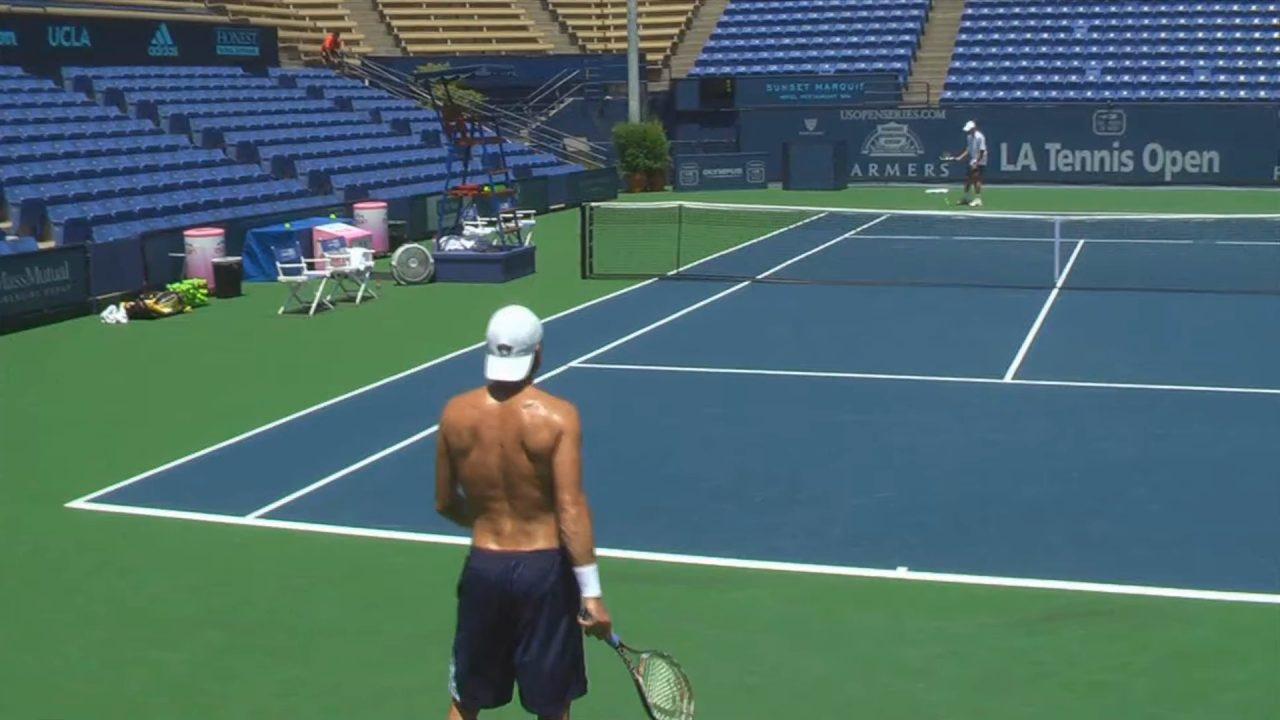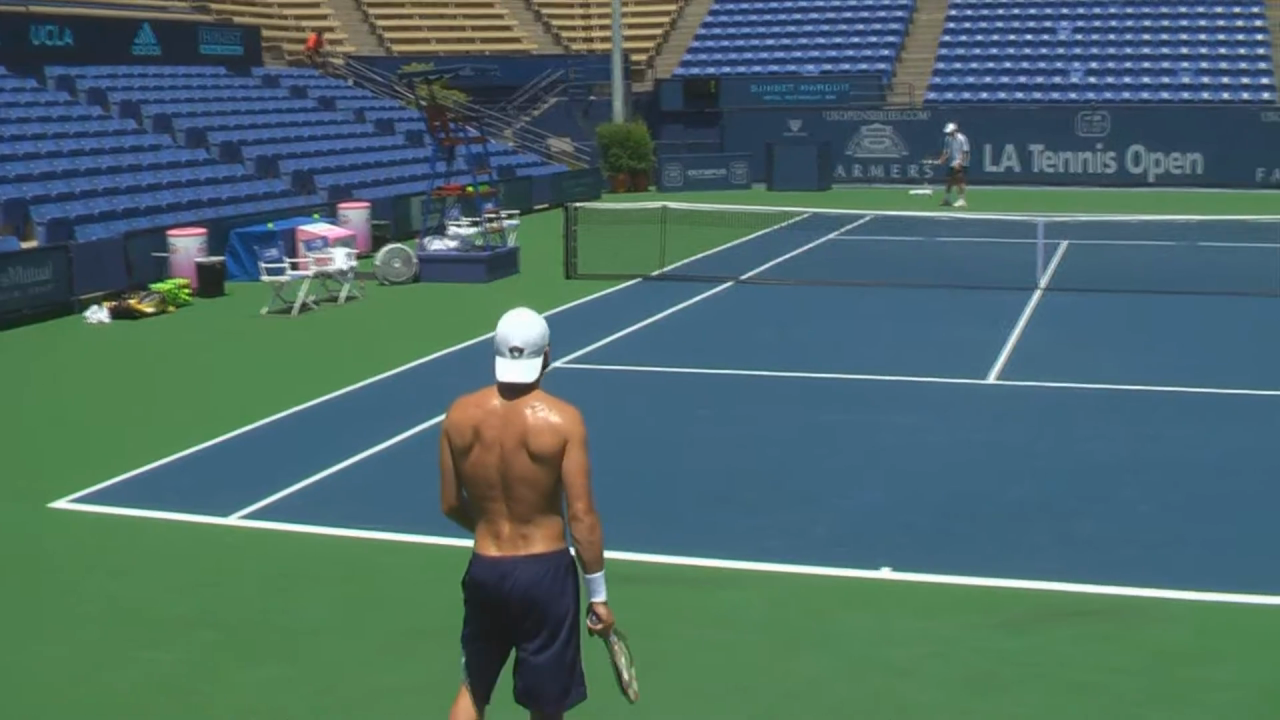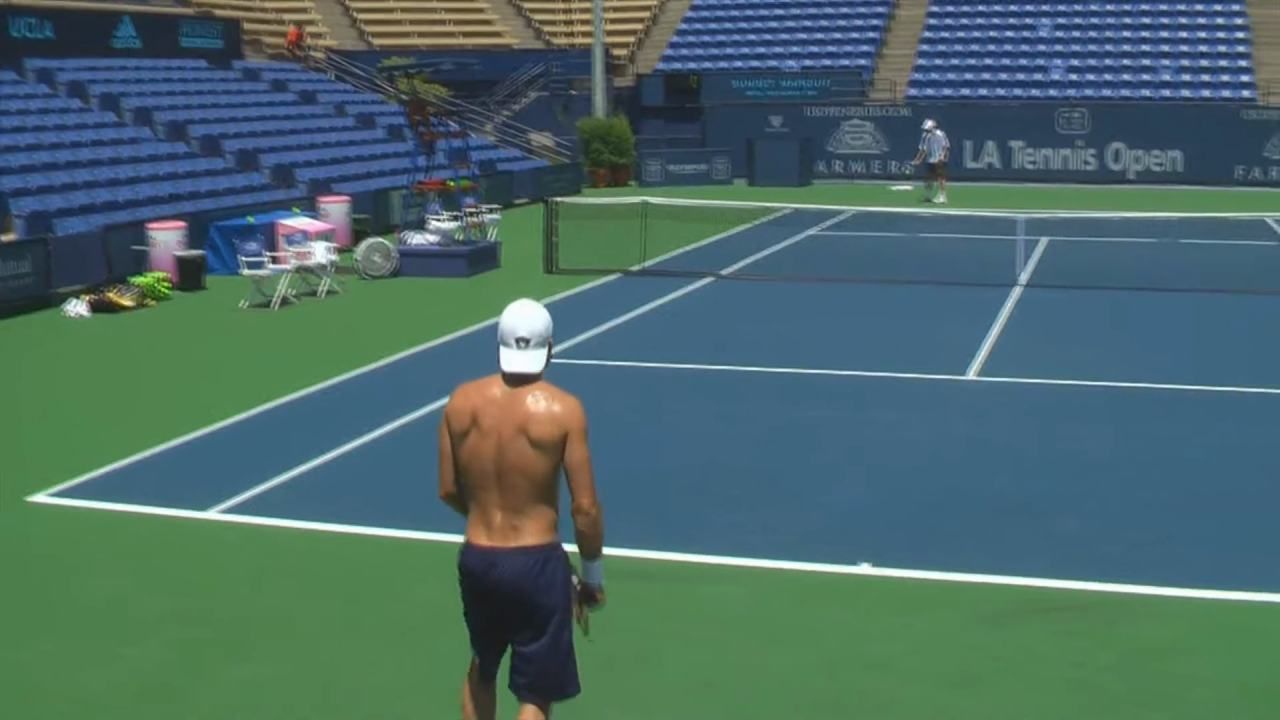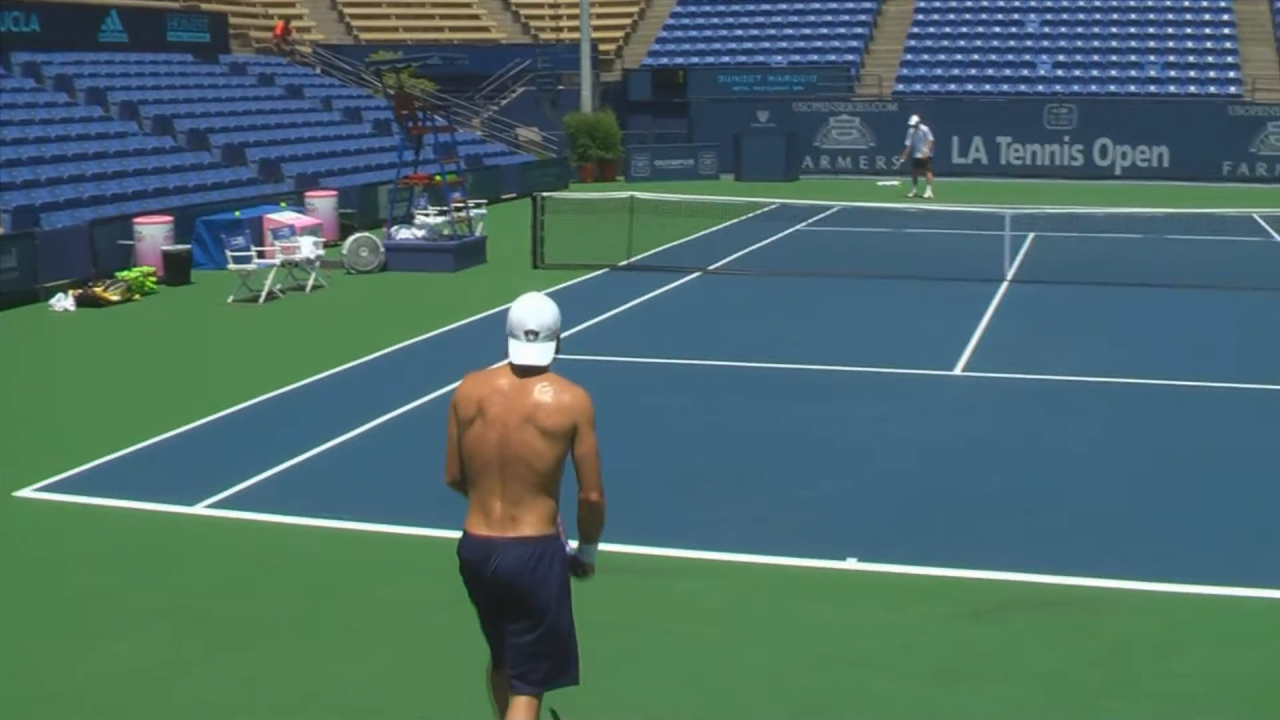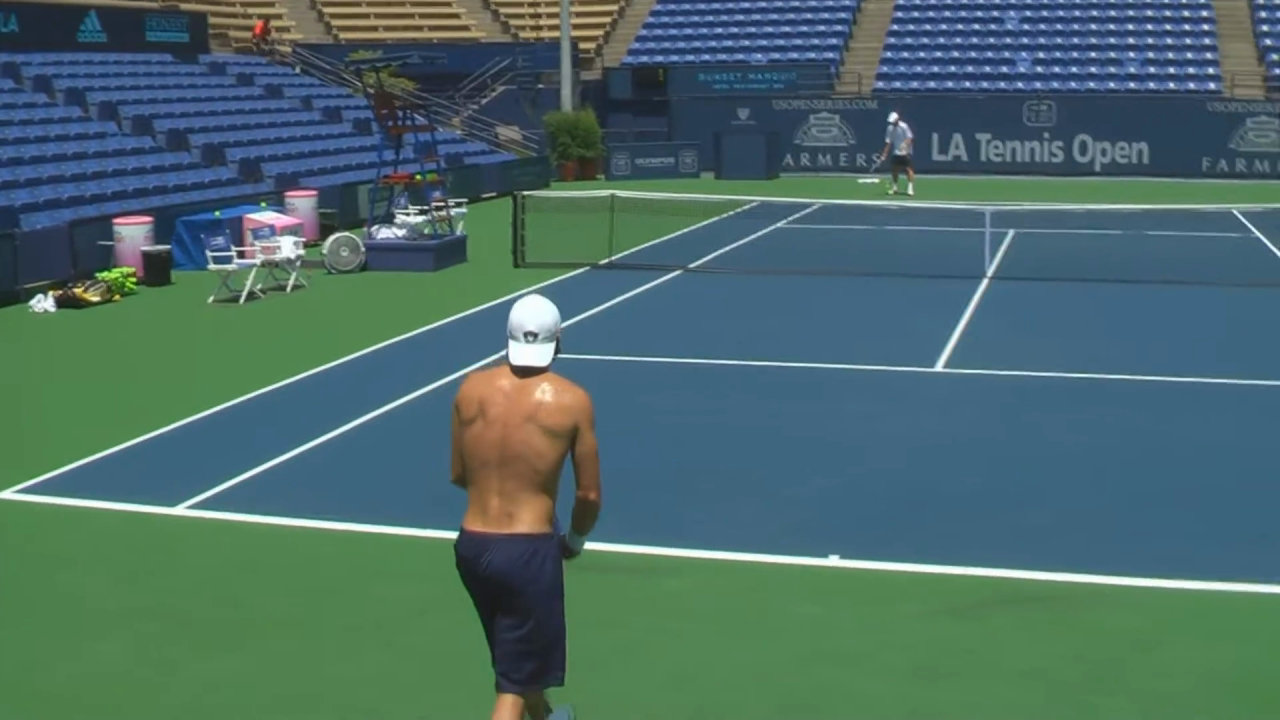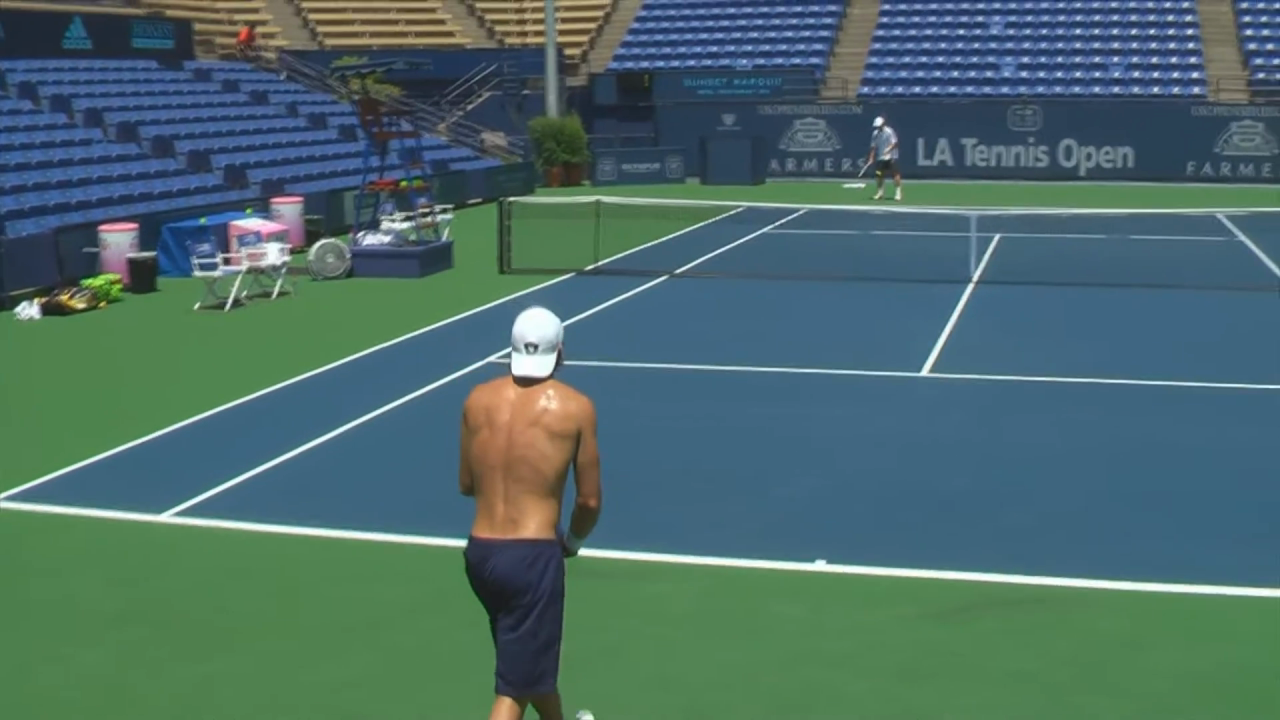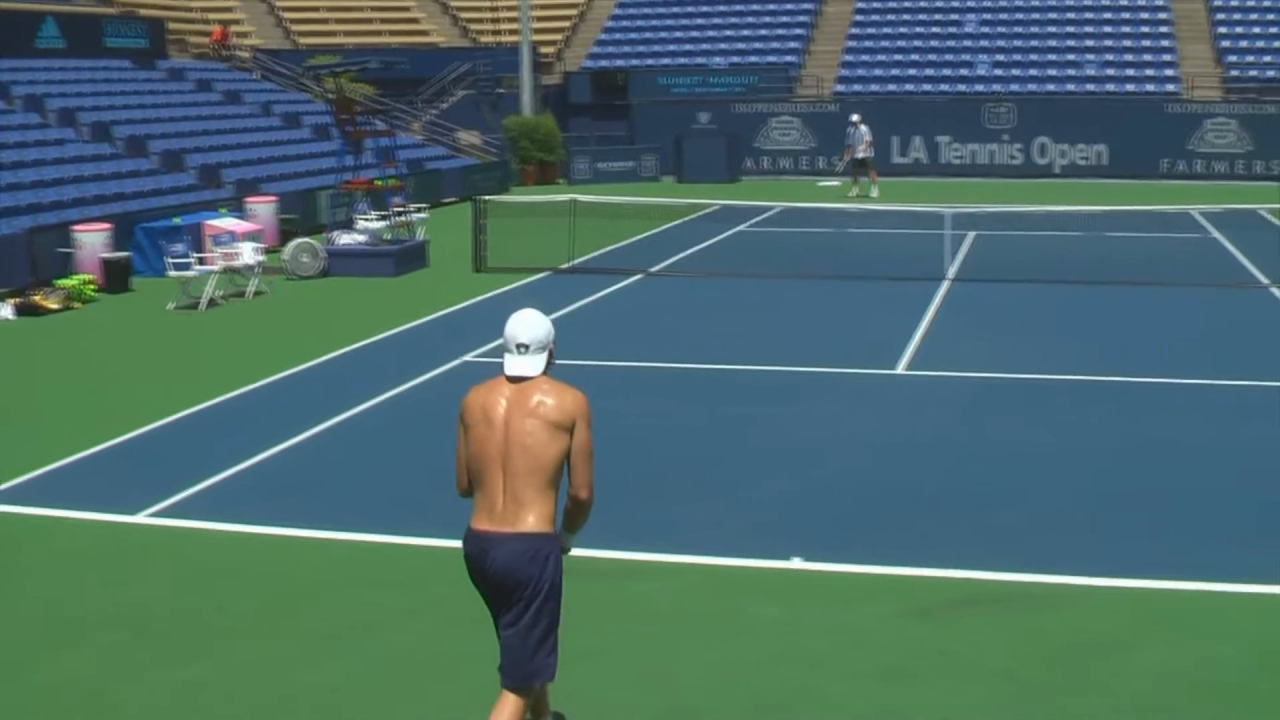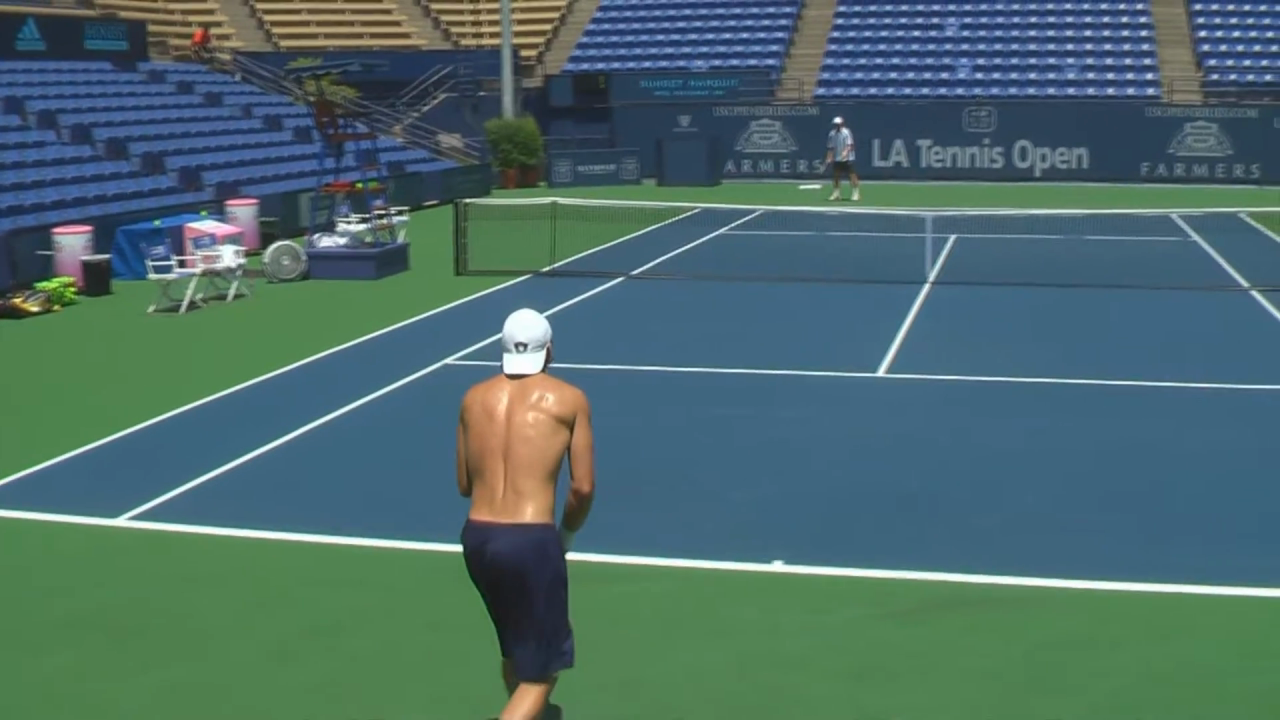
dt=0.4s
person 1, frame 1
left shoulder: (456, 413)
right shoulder: (557, 415)
left elbow: (445, 503)
right elbow: (570, 508)
right wrist: (590, 592)
left hip: (483, 567)
right hip: (544, 568)
person 1, frame 2
left shoulder: (460, 414)
right shoulder: (561, 419)
left elbow: (451, 505)
right elbow: (581, 515)
right wrist: (598, 595)
left hip: (484, 569)
right hip: (545, 571)
left knee: (474, 684)
person 1, frame 3
left shoulder: (461, 401)
right shoulder: (563, 409)
left elbow: (448, 490)
right elbow: (585, 507)
right wrist: (592, 574)
left hip: (476, 557)
right hip: (536, 562)
left knee: (482, 667)
person 1, frame 4
left shoulder: (469, 390)
right shoulder: (570, 400)
left elbow: (454, 478)
right elbow: (591, 496)
right wrist: (586, 552)
left hip: (475, 548)
right hip: (533, 553)
left knee: (503, 660)
right knee: (528, 683)
person 1, frame 5
left shoulder: (471, 389)
right shoulder: (570, 400)
left elbow: (459, 475)
right elbow: (589, 494)
right wrist: (575, 539)
left hip: (471, 545)
right hip: (527, 550)
left knee: (515, 656)
right knee: (515, 684)
person 1, frame 6
left shoulder: (478, 399)
right shoulder: (574, 407)
left elbow: (466, 485)
right elbow: (590, 501)
right wrist: (573, 540)
left hip: (479, 552)
right hip: (531, 555)
left knee: (528, 656)
person 1, frame 7
left shoulder: (474, 399)
right shoulder: (569, 401)
left elbow: (464, 486)
right elbow: (581, 493)
right wrist: (566, 536)
left hip: (479, 545)
right hip: (530, 548)
left knee: (526, 654)
right knee: (519, 684)
person 1, frame 8
left shoulder: (474, 398)
right shoulder: (568, 399)
left elbow: (464, 484)
right elbow: (583, 487)
right wrist: (566, 533)
left hip: (477, 537)
right hip: (531, 540)
left knee: (516, 650)
right knee: (541, 673)
